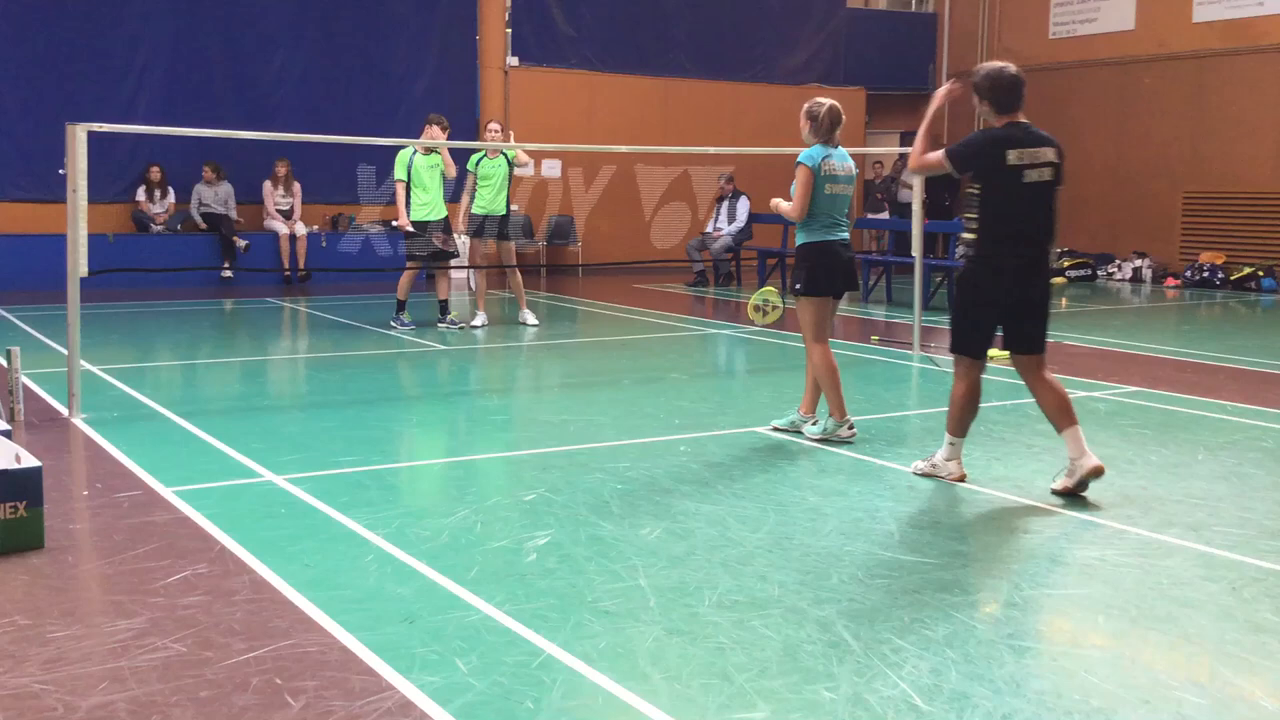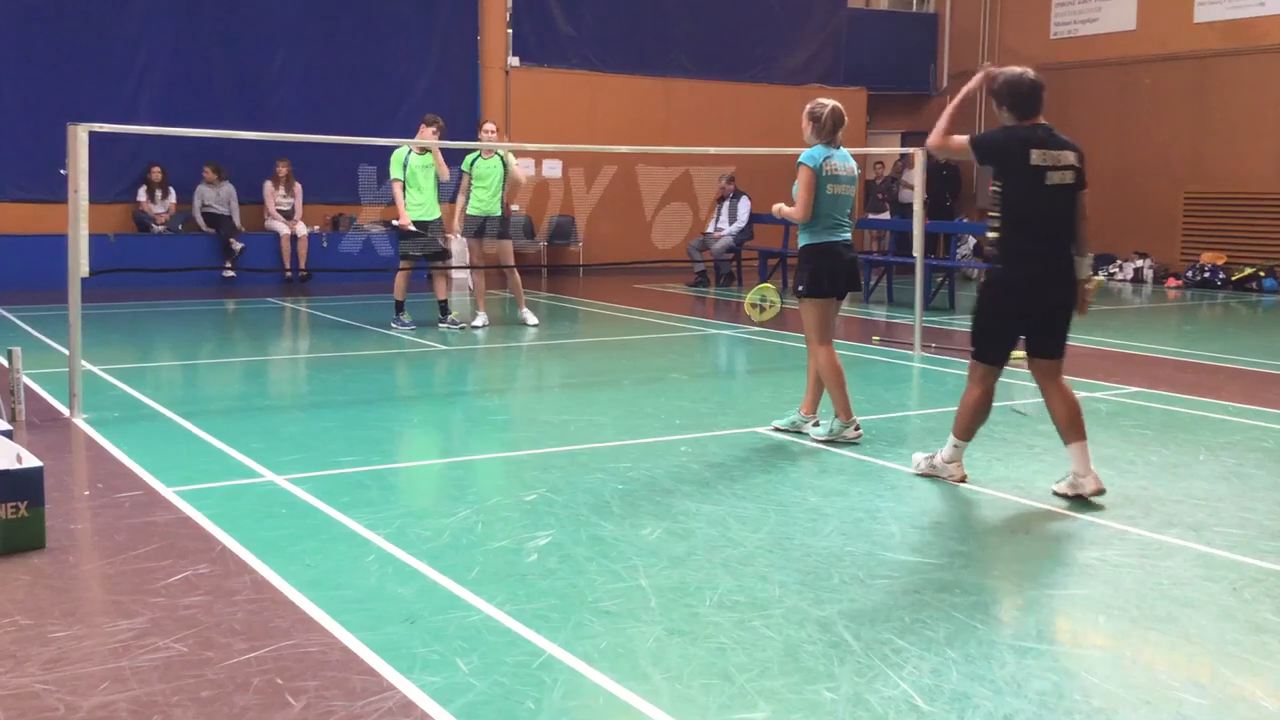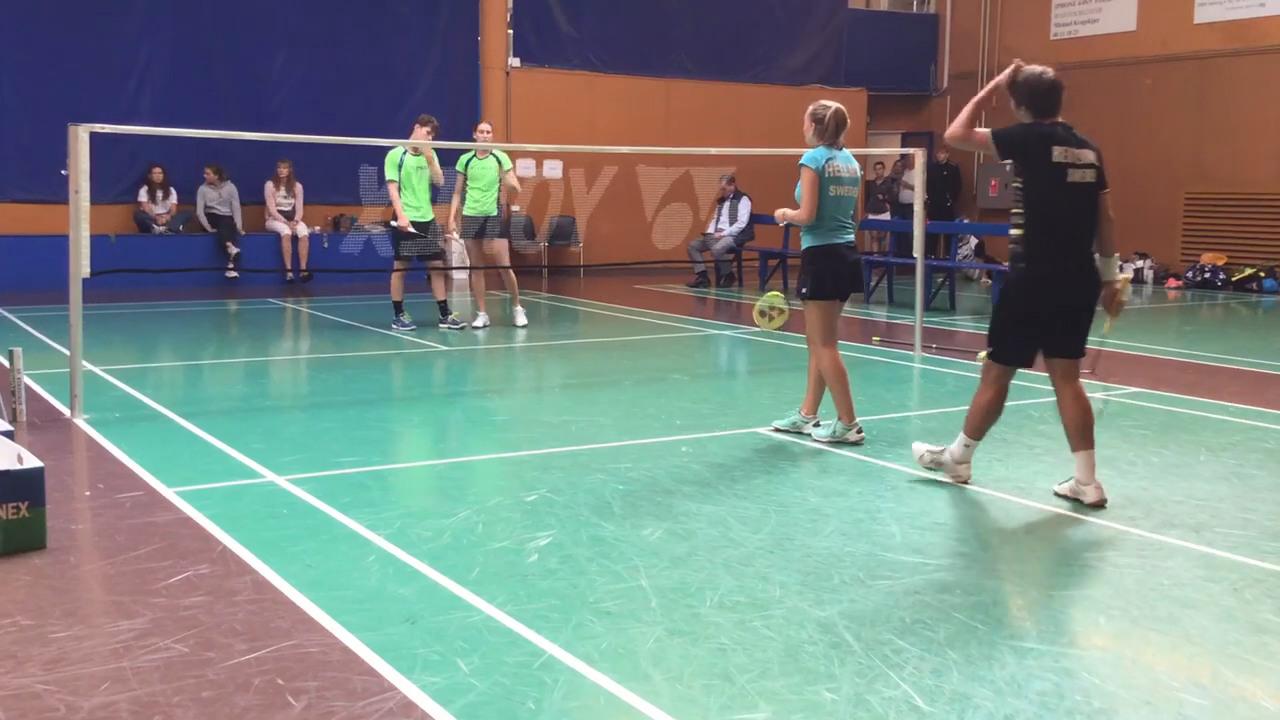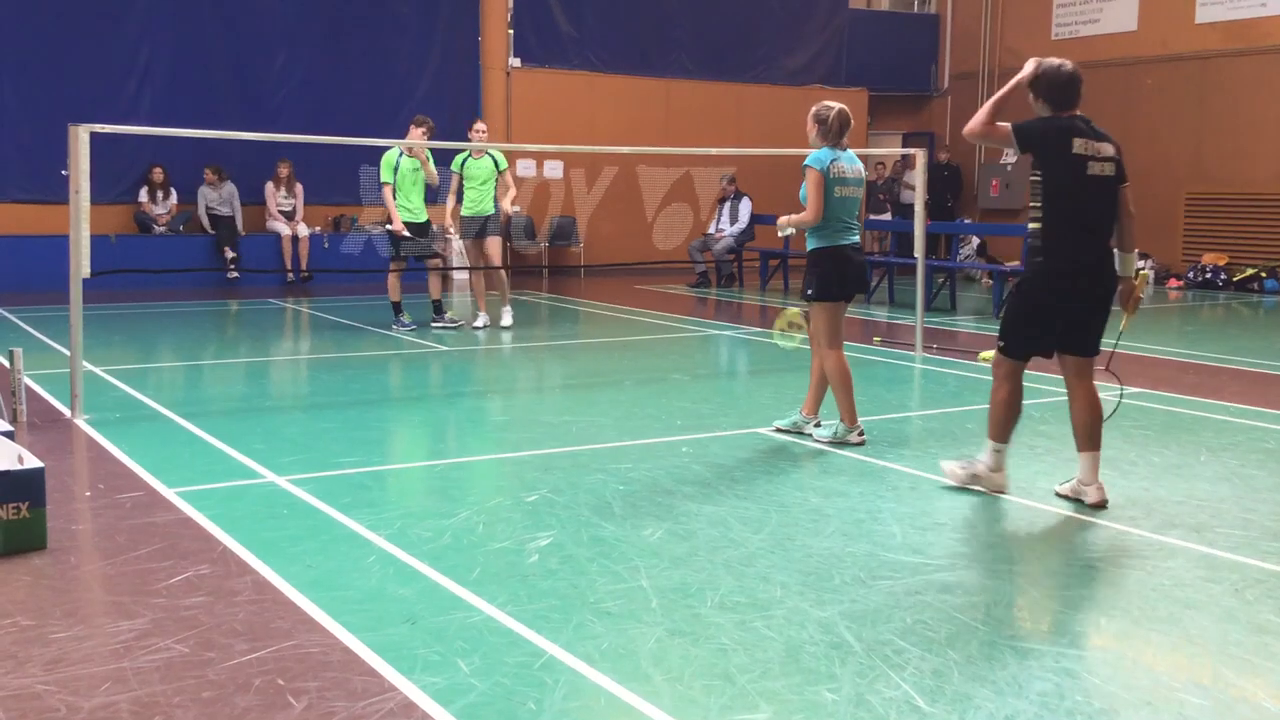
dt=0.1s
person 1, frame 1
left shoulder: (987, 143)
right shoulder: (1047, 146)
left elbow: (917, 164)
right elbow: (1047, 212)
left wrist: (934, 109)
left hip: (986, 274)
right hip: (1033, 274)
left knee: (968, 369)
right knee: (1034, 370)
left ankle: (948, 459)
right ankle: (1081, 459)
person 1, frame 2
left shoulder: (1006, 142)
right shoulder: (1069, 151)
left elbow: (936, 144)
right elbow: (1082, 220)
left wrist: (965, 92)
right wrist: (1082, 275)
left hip: (1012, 278)
right hip: (1058, 281)
left knee: (983, 373)
right knee: (1050, 375)
left ankle: (949, 459)
right ankle: (1083, 472)
person 1, frame 3
left shoulder: (1030, 139)
right shoulder: (1088, 150)
left elbow: (955, 135)
right elbow: (1105, 221)
left wrist: (995, 85)
right wrist: (1109, 276)
left hip: (1034, 279)
right hip: (1080, 279)
left knee: (997, 373)
right knee: (1066, 378)
left ankle: (957, 457)
right ankle: (1085, 481)
person 1, frame 4
left shoulder: (1049, 131)
right shoulder: (1107, 144)
left elbow: (975, 131)
right elbow: (1125, 216)
left wrist: (1017, 80)
right wrist: (1127, 272)
left hip: (1049, 273)
right hip: (1095, 275)
left knee: (1007, 368)
right knee: (1079, 375)
left ankle: (990, 467)
right ankle: (1088, 481)
person 2, frame 1
left shoulder: (810, 157)
right shoulder: (846, 160)
left elbow: (797, 212)
left wrist: (778, 205)
left hip: (816, 254)
right hip: (841, 252)
left knee: (817, 342)
right knee: (815, 339)
left ankle: (840, 420)
right ankle: (806, 414)
person 2, frame 2
left shoulder: (811, 158)
right shoulder: (848, 160)
left elbow: (801, 214)
left wrist: (781, 209)
left hip: (818, 256)
right hip: (844, 253)
left knee: (821, 343)
right knee: (817, 340)
left ankle: (845, 421)
right ankle: (807, 415)
person 2, frame 3
left shoulder: (813, 159)
right shoulder: (850, 161)
left elbow: (807, 215)
left wrist: (783, 213)
left hip: (822, 257)
right hip: (846, 255)
left knee: (825, 345)
right knee: (816, 340)
left ankle: (848, 423)
right ankle: (807, 415)
person 2, frame 4
left shoulder: (818, 160)
right shoulder: (855, 162)
left elbow: (813, 217)
left wrist: (788, 220)
left hip: (827, 258)
right hip: (852, 255)
left knee: (830, 346)
right knee: (819, 340)
left ankle: (850, 425)
right ankle: (808, 415)
person 3, frame 1
left shoulder: (440, 154)
right shoulder: (406, 155)
left elbow: (452, 174)
right elbow: (400, 188)
left wrist: (441, 145)
right wrist: (402, 216)
left hip: (440, 219)
right hip: (417, 220)
left knee: (443, 268)
right knee: (412, 268)
left ankle: (444, 315)
right ankle: (399, 314)
person 3, frame 2
left shoulder: (434, 154)
right shoulder: (401, 154)
left elbow: (445, 177)
right elbow: (397, 187)
left wrist: (435, 148)
right wrist: (402, 215)
left hip: (434, 219)
right hip: (413, 220)
left knee: (440, 268)
right knee: (406, 267)
left ankle: (444, 315)
right ankle: (399, 314)
person 3, frame 3
left shoulder: (429, 154)
right shoulder: (395, 155)
left elbow: (439, 181)
right elbow: (392, 188)
left wrist: (427, 156)
right wrist: (401, 216)
left hip: (428, 220)
right hip: (407, 220)
left knee: (438, 267)
right knee: (401, 267)
left ankle: (444, 315)
right ankle: (398, 316)
person 3, frame 4
left shoulder: (425, 155)
right shoulder: (391, 156)
left elbow: (434, 182)
right elbow: (387, 191)
left wrist: (422, 158)
right wrist: (395, 219)
left hip: (422, 220)
right hip: (403, 221)
left knee: (436, 265)
right knee: (397, 268)
left ankle: (439, 314)
right ankle: (398, 316)
person 4, frame 1
left shoulder: (508, 157)
right shoulder: (475, 159)
left elbow: (525, 161)
right elbow: (468, 191)
left wrist: (512, 144)
right wrist: (461, 216)
left hip: (501, 215)
right hip: (477, 215)
left knee: (511, 266)
right knee: (478, 266)
left ankle: (524, 311)
right ankle: (480, 313)
person 4, frame 2
left shoulder: (504, 158)
right shoulder: (470, 160)
left elbow: (520, 180)
right elbow: (463, 192)
left wrist: (508, 156)
right wrist: (456, 217)
left hip: (498, 216)
right hip: (473, 216)
left knee: (509, 266)
right knee: (476, 266)
left ankle: (523, 309)
right ankle: (481, 313)
person 4, frame 3
left shoulder: (501, 158)
right shoulder: (465, 160)
left elbow: (517, 188)
right elbow: (457, 193)
left wrist: (509, 182)
right wrist: (451, 218)
left hip: (494, 216)
right hip: (469, 217)
left knee: (504, 266)
right knee: (475, 267)
left ankle: (517, 308)
right ankle: (481, 313)
person 4, frame 4
left shoulder: (496, 157)
right shoulder: (460, 160)
left elbow: (512, 188)
right elbow: (453, 193)
left wrist: (507, 201)
right wrist: (448, 217)
left hip: (491, 215)
right hip: (468, 217)
left knee: (495, 266)
right knee: (475, 268)
left ankle: (506, 307)
right ankle: (482, 314)
